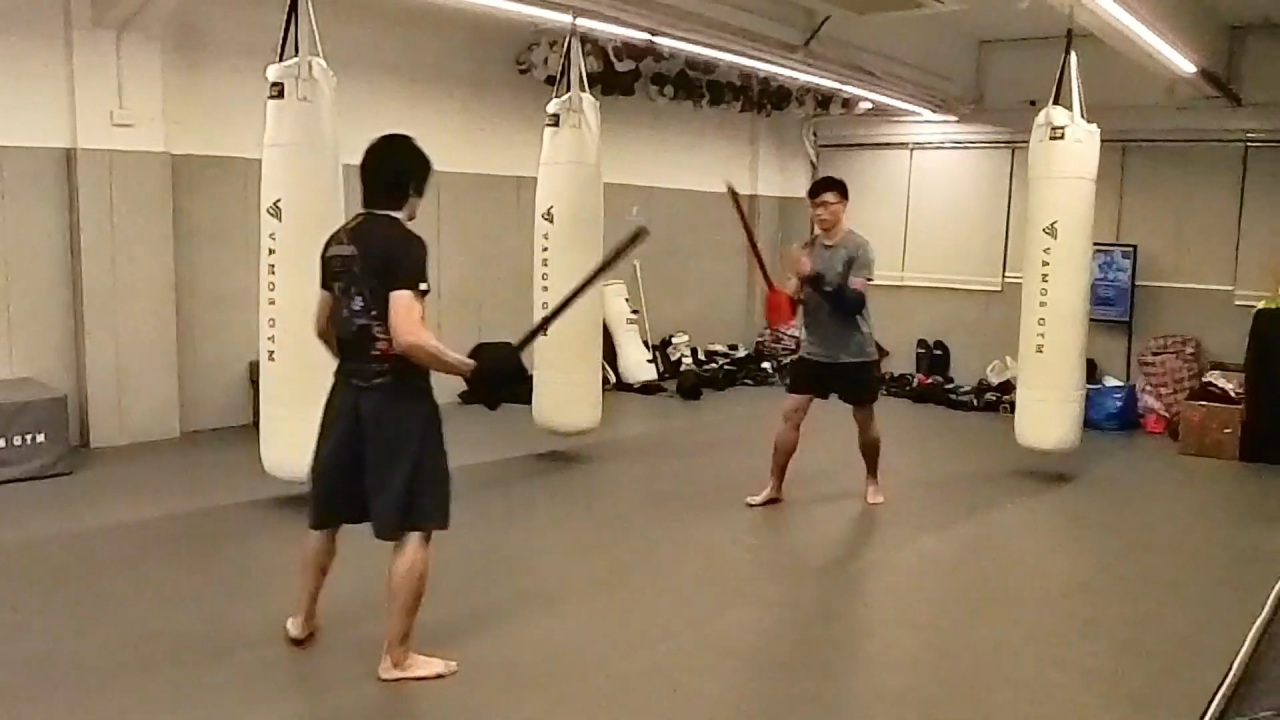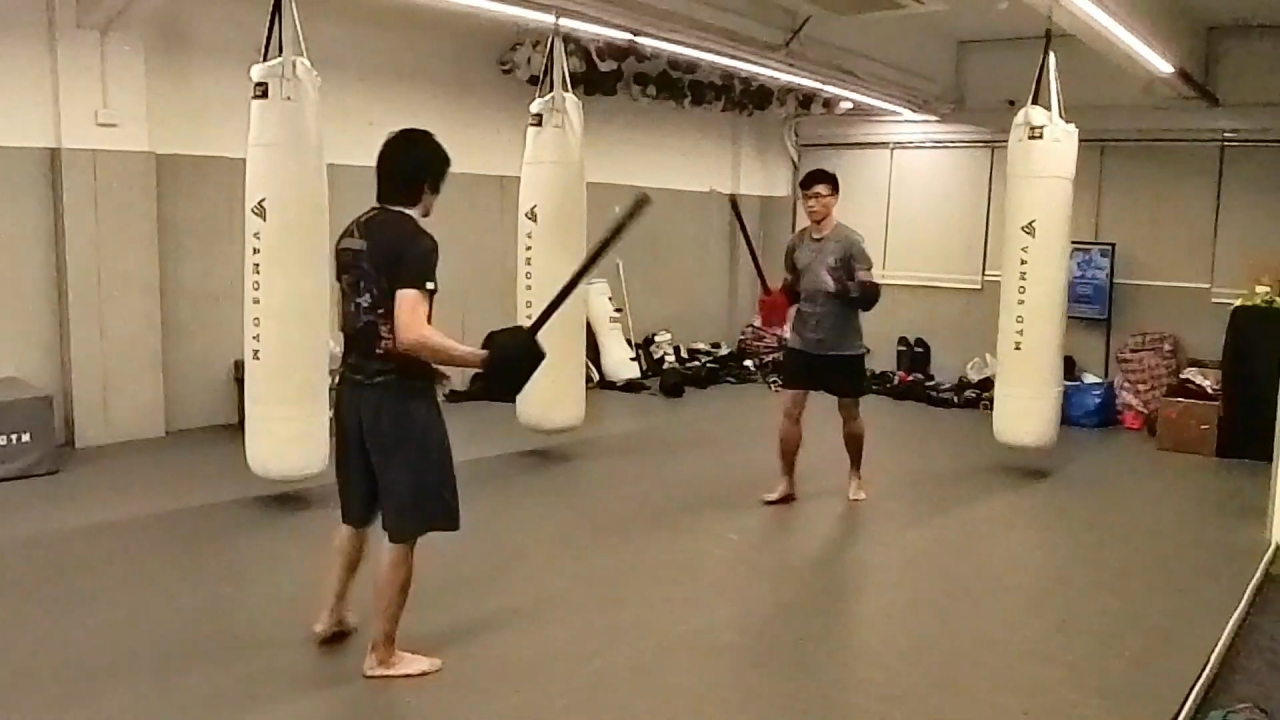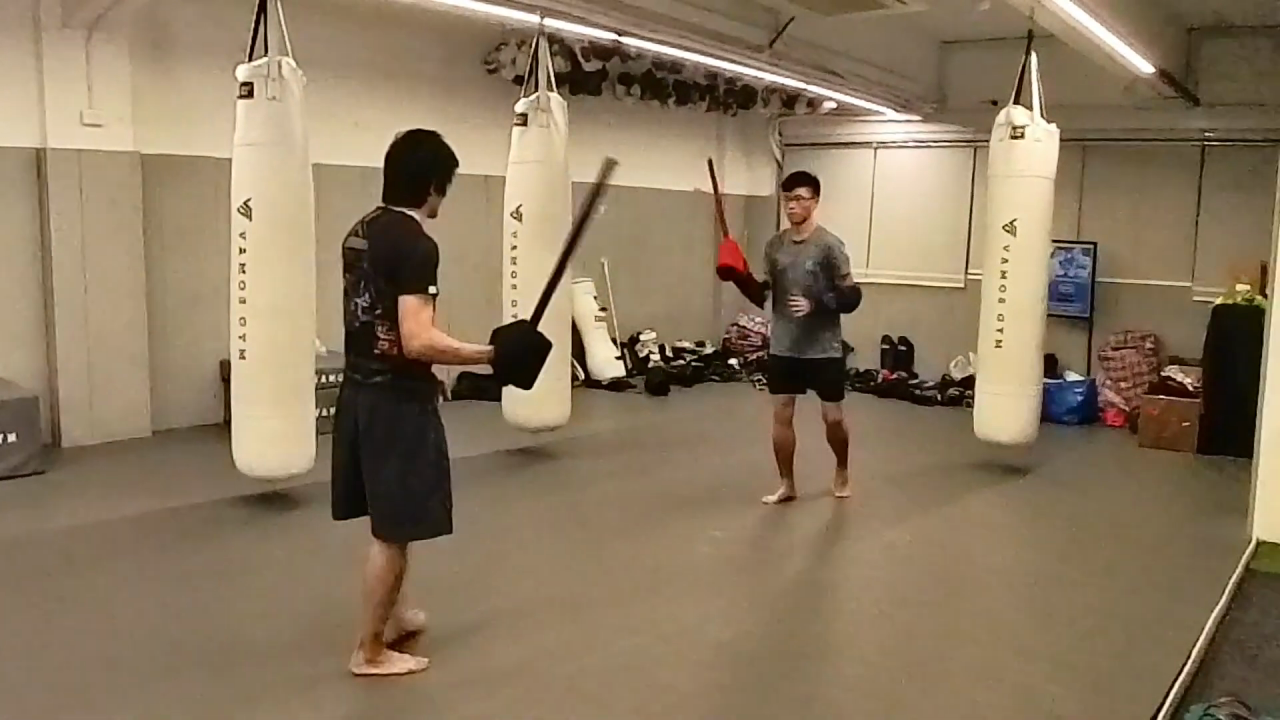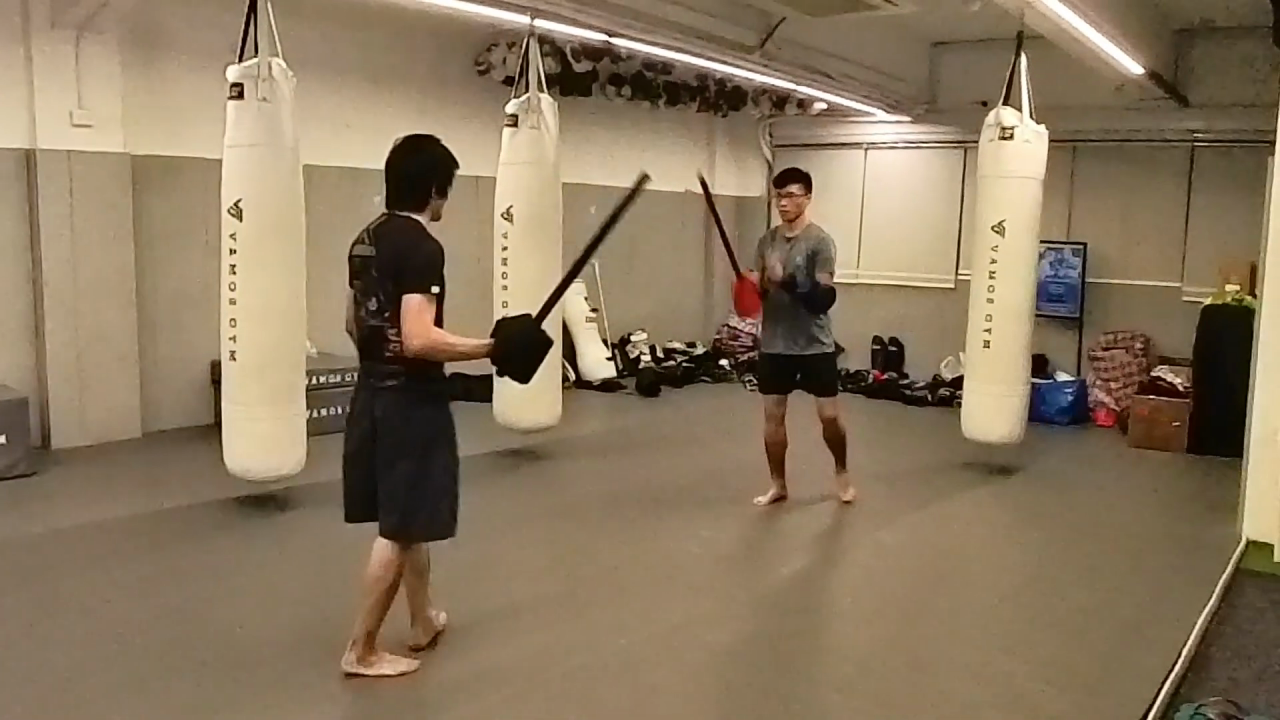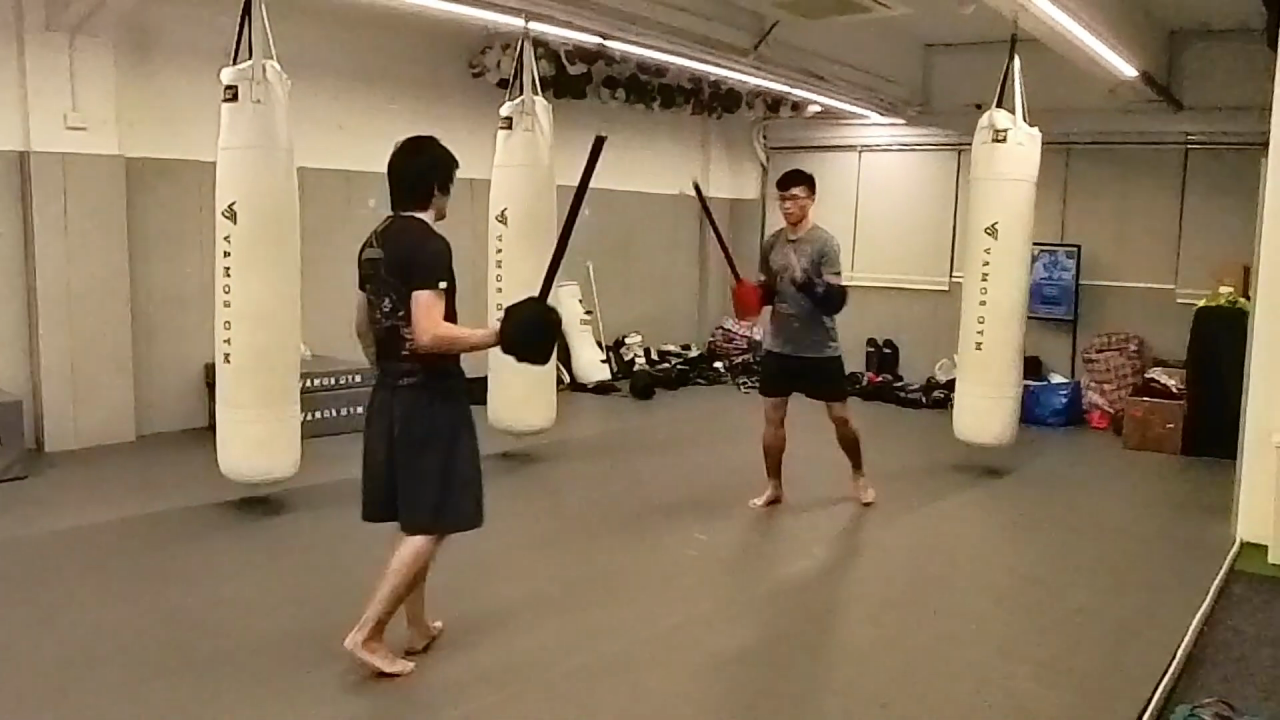
dt=0.2s
person 1, frame 1
left shoulder: (339, 241)
right shoulder: (405, 244)
left elbow: (325, 326)
right elbow: (408, 338)
right wrist: (467, 367)
left hip: (349, 394)
right hip: (399, 400)
left knee: (329, 513)
right knee: (415, 528)
left ankle: (303, 617)
right ankle: (396, 655)
person 1, frame 2
left shoulder: (353, 234)
right shoulder: (414, 242)
right elbow: (411, 336)
right wrist: (481, 357)
left hip: (354, 389)
right hip: (400, 395)
left knee: (359, 510)
right knee: (405, 525)
left ankle: (333, 613)
right ankle: (383, 653)
person 1, frame 3
left shoulder: (359, 232)
right shoulder: (416, 245)
right elbow: (419, 342)
right wrist: (489, 353)
left hip: (357, 388)
right hip: (397, 398)
left knee: (384, 515)
right knee: (396, 527)
left ankle: (392, 615)
right ankle: (370, 650)
person 1, frame 4
left shoulder: (366, 239)
right shoulder: (422, 247)
right elbow: (419, 339)
right wrist: (492, 347)
left hip: (372, 393)
right hip: (412, 399)
left knee: (408, 515)
right knee: (401, 527)
left ankle: (423, 620)
right ankle: (363, 650)
person 1, frame 5
left shoulder: (374, 243)
right shoulder: (429, 245)
left elbow: (364, 328)
right elbow: (430, 334)
right wrist: (497, 335)
left hip: (388, 394)
right hip: (429, 398)
left knee: (410, 517)
right knee: (432, 523)
left ankle: (418, 626)
right ankle: (368, 633)
person 2, frame 1
left shoulder: (858, 249)
right shoulder: (807, 249)
left elbow: (854, 303)
right elbow: (794, 293)
left wrist: (814, 276)
left hip: (855, 354)
right hip: (814, 351)
left knee: (865, 421)
right knee: (791, 415)
left ankle: (872, 481)
right ankle: (774, 487)
person 2, frame 2
left shoulder: (850, 242)
right shoulder: (796, 243)
left elbow: (870, 296)
left wrist: (838, 288)
left hip: (844, 346)
right hip: (802, 343)
left knee: (850, 413)
right knee: (791, 411)
left ankle: (855, 476)
right ankle: (787, 483)
person 2, frame 3
left shoulder: (829, 245)
right shoulder: (774, 245)
left elbow: (852, 297)
right elbow: (761, 295)
left wrist: (816, 305)
right wrist: (738, 275)
left hip: (823, 349)
right hip: (783, 348)
left knee: (833, 418)
right knee: (781, 416)
left ankle: (841, 470)
right ankle: (787, 484)
person 2, frame 4
left shoulder: (820, 241)
right shoulder: (767, 241)
left elbow: (825, 298)
right elbow: (757, 289)
left wrist: (785, 279)
left hip: (815, 345)
right hip: (774, 345)
left knee: (829, 416)
right knee: (773, 415)
left ankle: (841, 471)
right ankle: (778, 484)
person 2, frame 5
left shoulder: (825, 243)
right shoulder: (772, 243)
left elbow: (836, 300)
left wrist: (803, 280)
left hip: (821, 349)
right hip: (779, 347)
left knee: (840, 417)
right knee: (773, 416)
left ankle: (859, 475)
right ankle: (774, 487)
